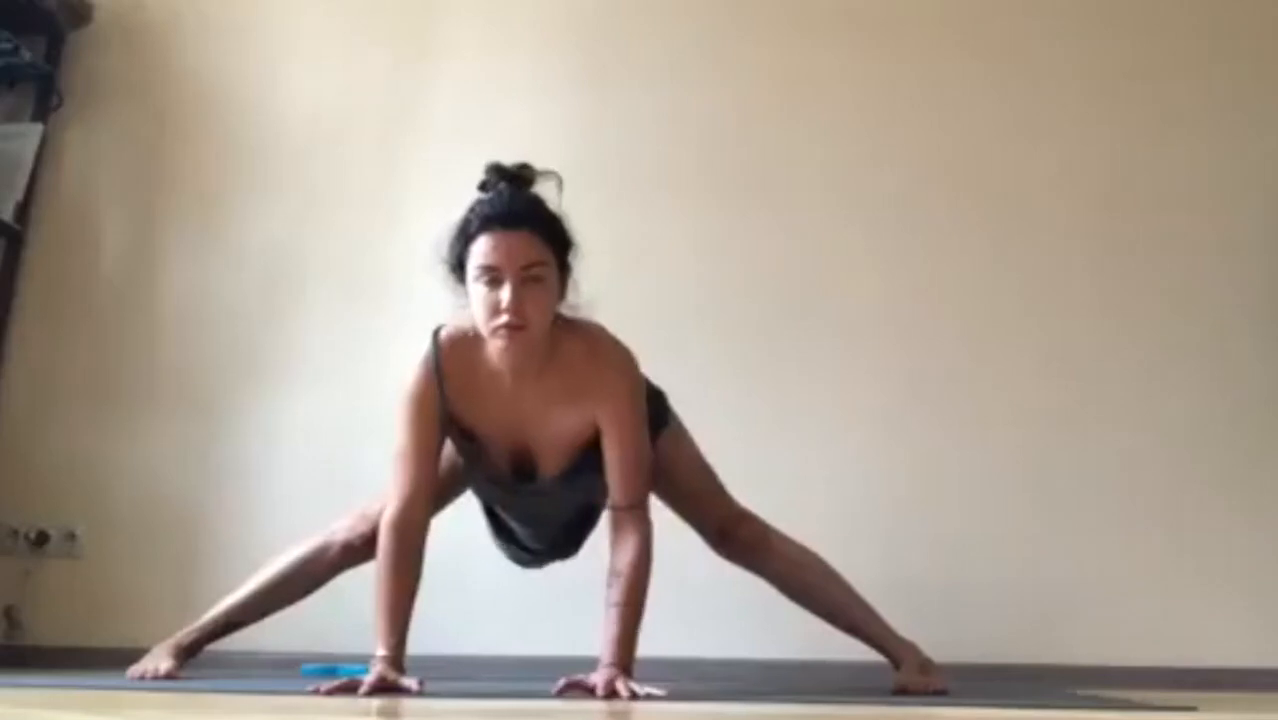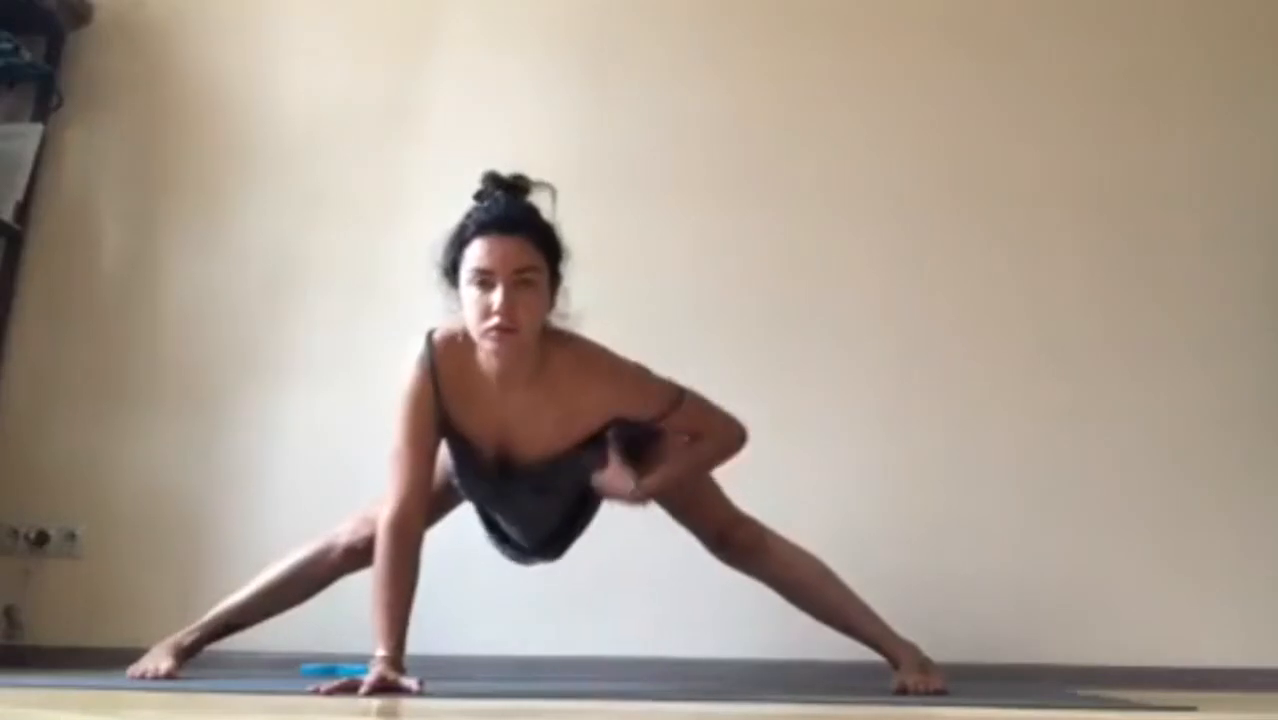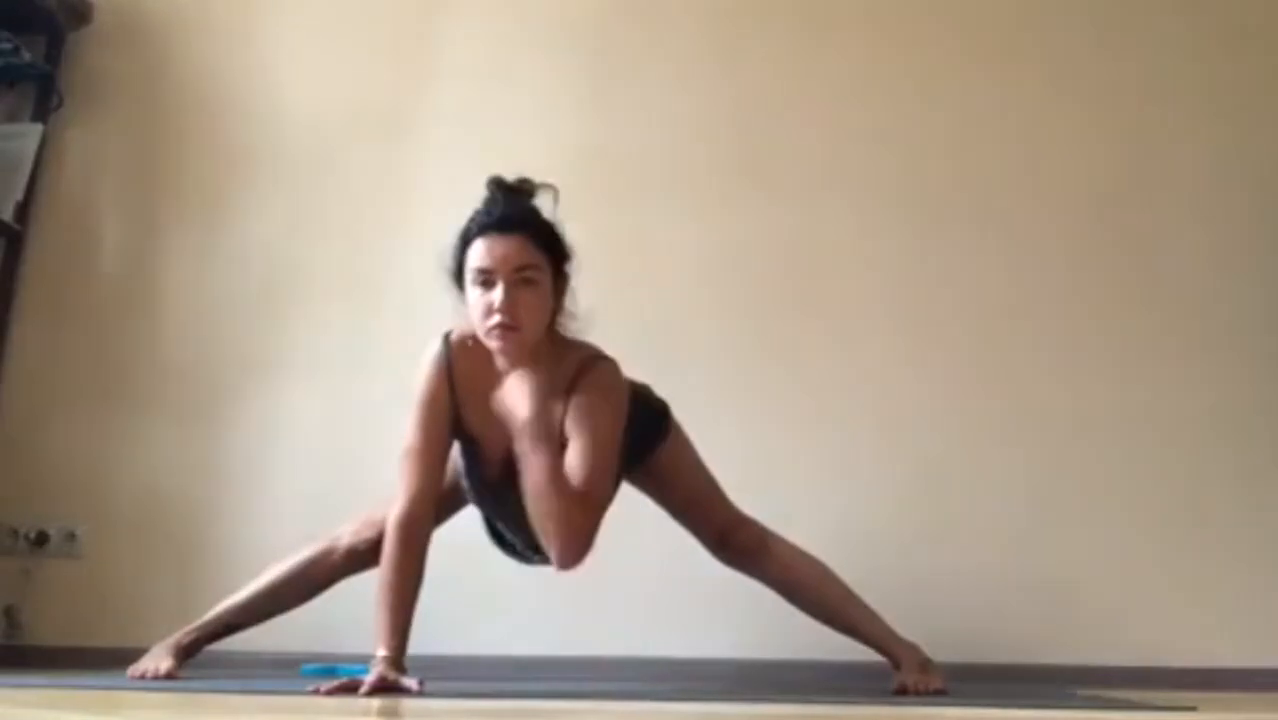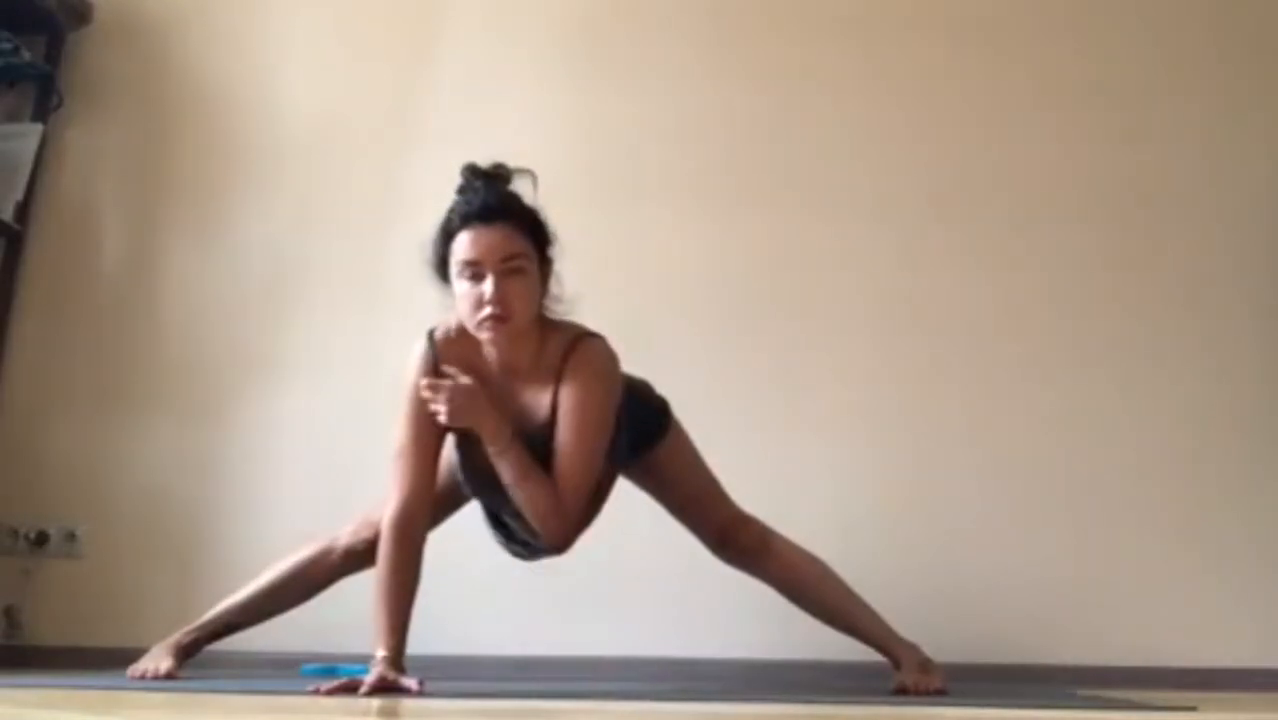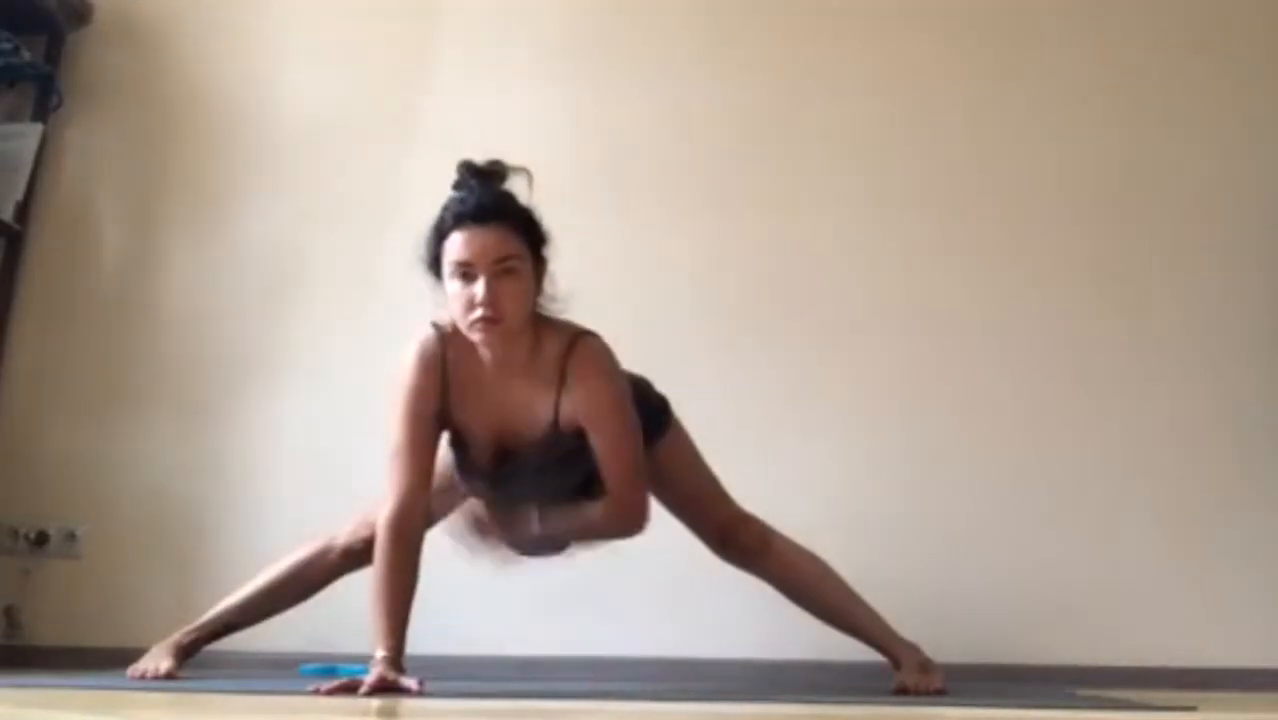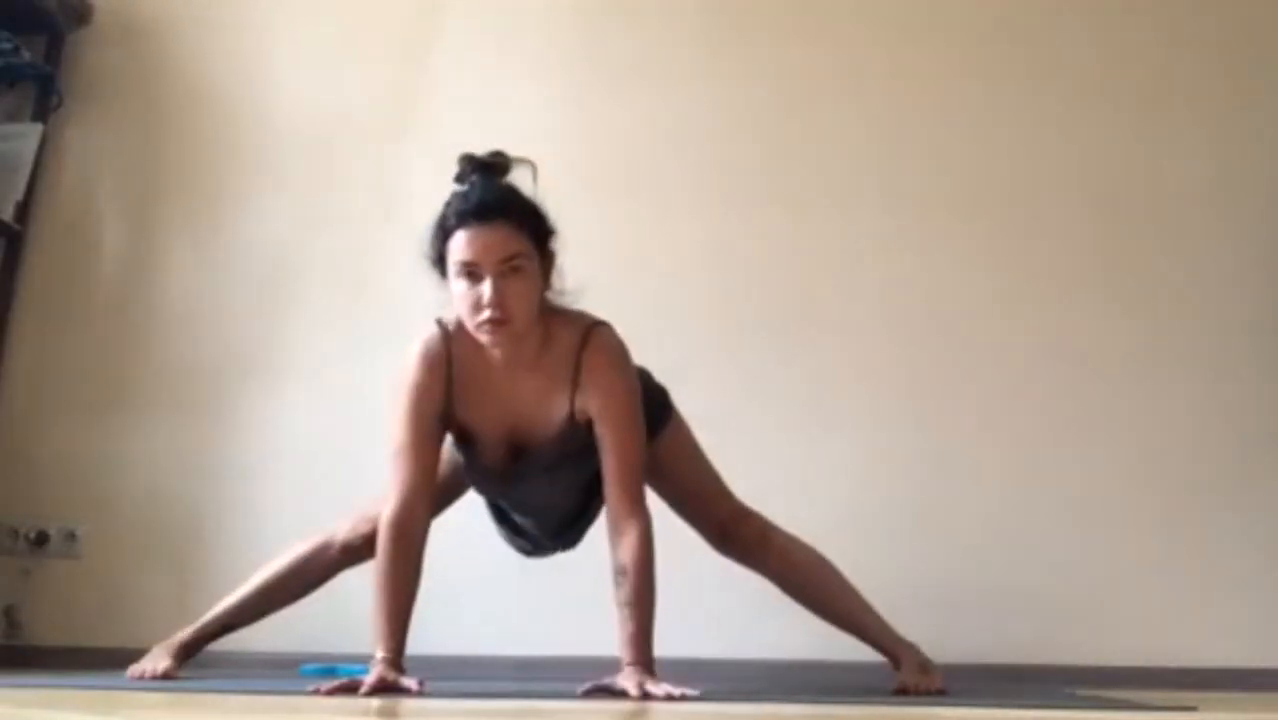
dt=0.4s
person 1, frame 1
left shoulder: (605, 367)
right shoulder: (442, 361)
left elbow: (630, 525)
right elbow: (404, 518)
left wrist: (616, 661)
right wrist: (387, 658)
left hip: (620, 430)
right hip: (483, 444)
left knee: (738, 534)
right knee: (359, 533)
left ankle: (903, 651)
right ankle: (186, 638)
person 1, frame 2
left shoulder: (597, 378)
right shoulder: (435, 362)
left elbow: (725, 432)
right elbow: (398, 521)
left wrist: (641, 484)
right wrist: (386, 659)
left hip: (602, 442)
right hip: (476, 456)
left knee: (737, 538)
right knee: (355, 540)
left ankle: (901, 650)
right ankle: (183, 639)
person 1, frame 3
left shoulder: (597, 384)
right shoulder: (447, 363)
left elbow: (567, 550)
right elbow: (410, 518)
left wrist: (532, 427)
right wrist: (386, 659)
left hip: (610, 431)
right hip: (490, 450)
left knee: (740, 541)
right knee: (363, 540)
left ankle: (902, 650)
right ankle: (184, 637)
person 1, frame 4
left shoulder: (588, 362)
right shoulder: (437, 356)
left elbow: (558, 526)
right elbow: (404, 518)
left wrist: (490, 426)
right wrist: (386, 658)
left hip: (619, 428)
right hip: (488, 442)
left knee: (739, 538)
right knee: (361, 539)
left ankle: (903, 650)
right ankle: (184, 639)
person 1, frame 5
left shoulder: (585, 364)
right shoulder: (434, 360)
left elbow: (628, 509)
right elbow: (398, 517)
left wrist: (523, 524)
right wrist: (386, 659)
left hip: (612, 431)
right hip: (486, 446)
left knee: (739, 537)
right knee: (353, 540)
left ankle: (902, 650)
right ankle: (184, 638)
person 1, frame 6
left shoulder: (597, 357)
right shoulder: (437, 356)
left elbow: (628, 523)
right elbow: (404, 517)
left wrist: (637, 662)
right wrist: (386, 659)
left hip: (615, 421)
right hip: (486, 447)
left knee: (739, 532)
right knee: (358, 535)
left ankle: (902, 651)
right ankle: (183, 640)
